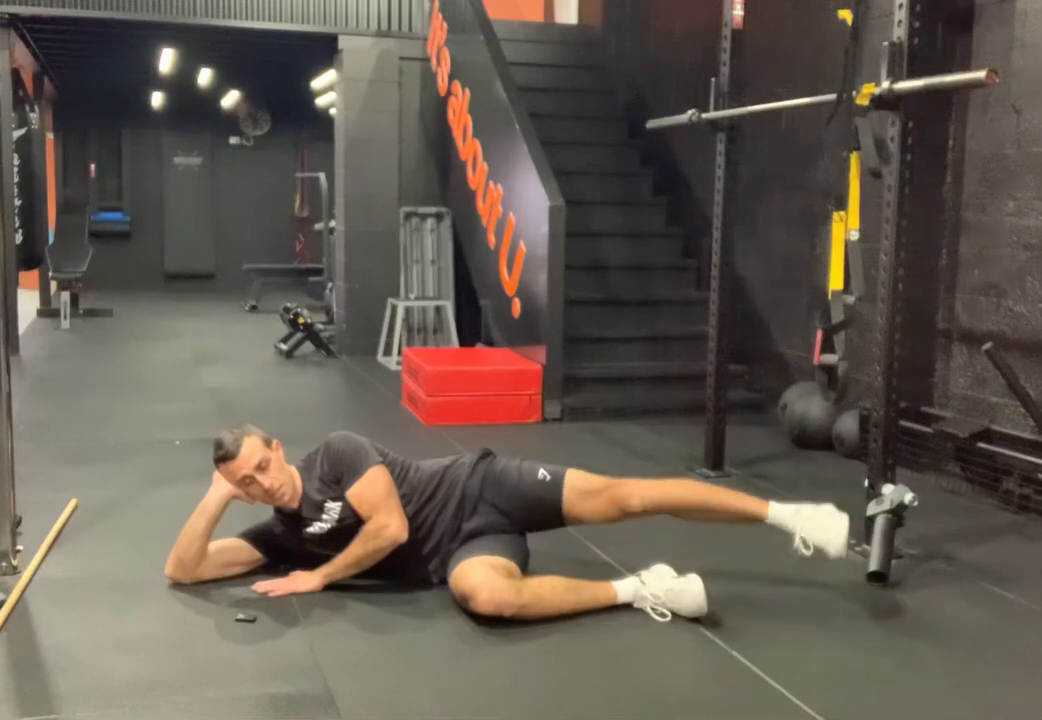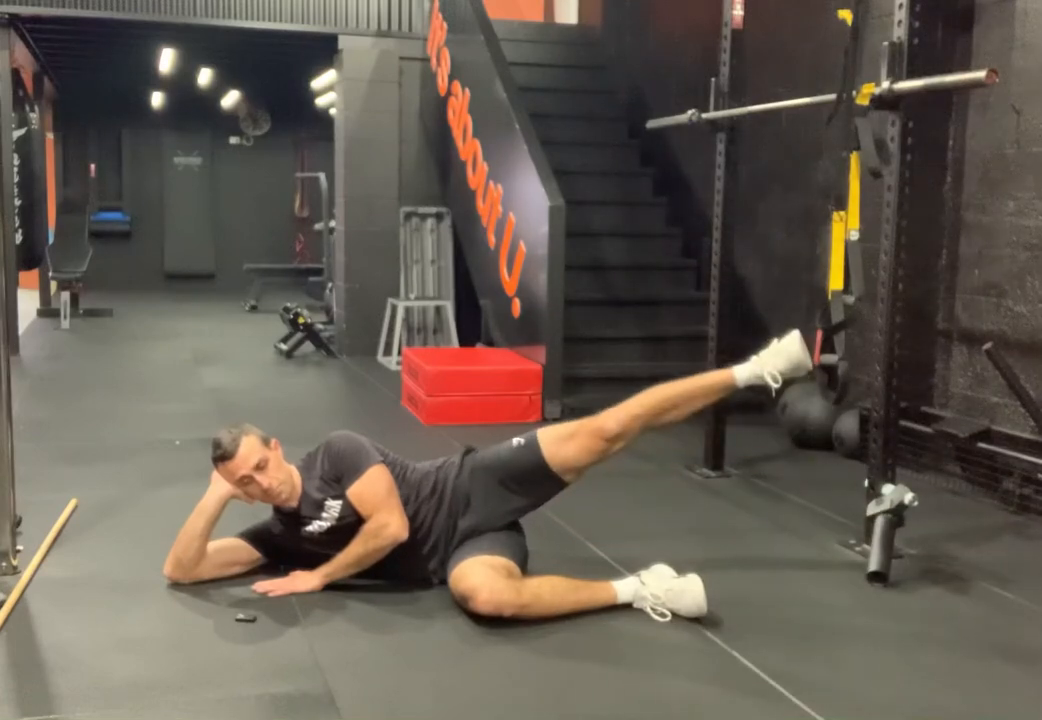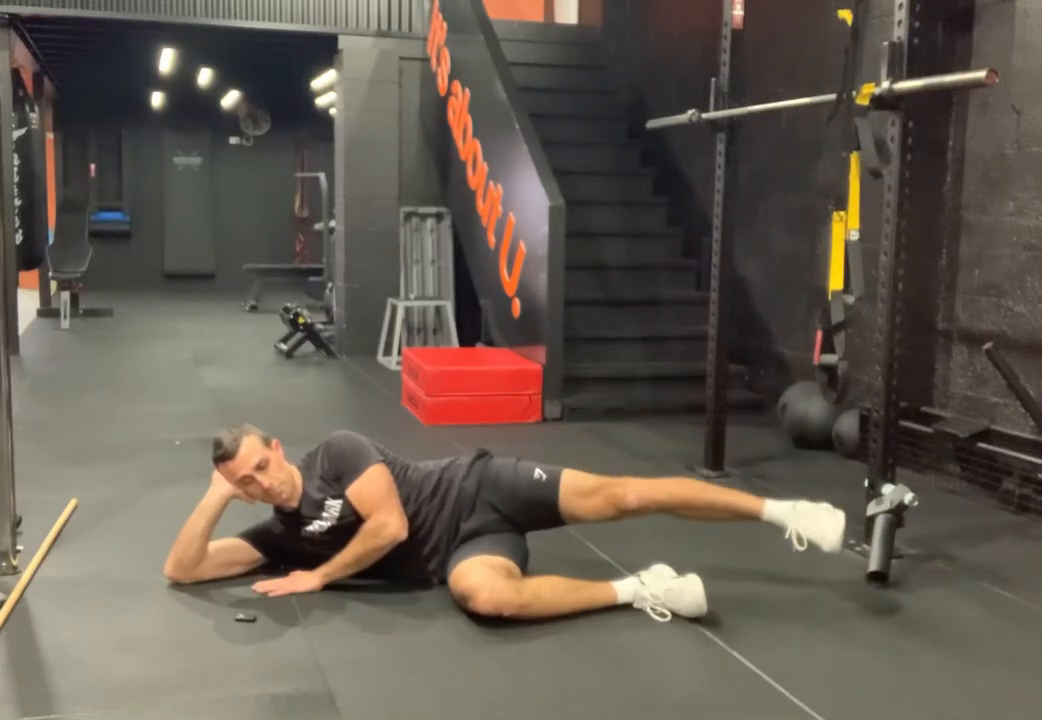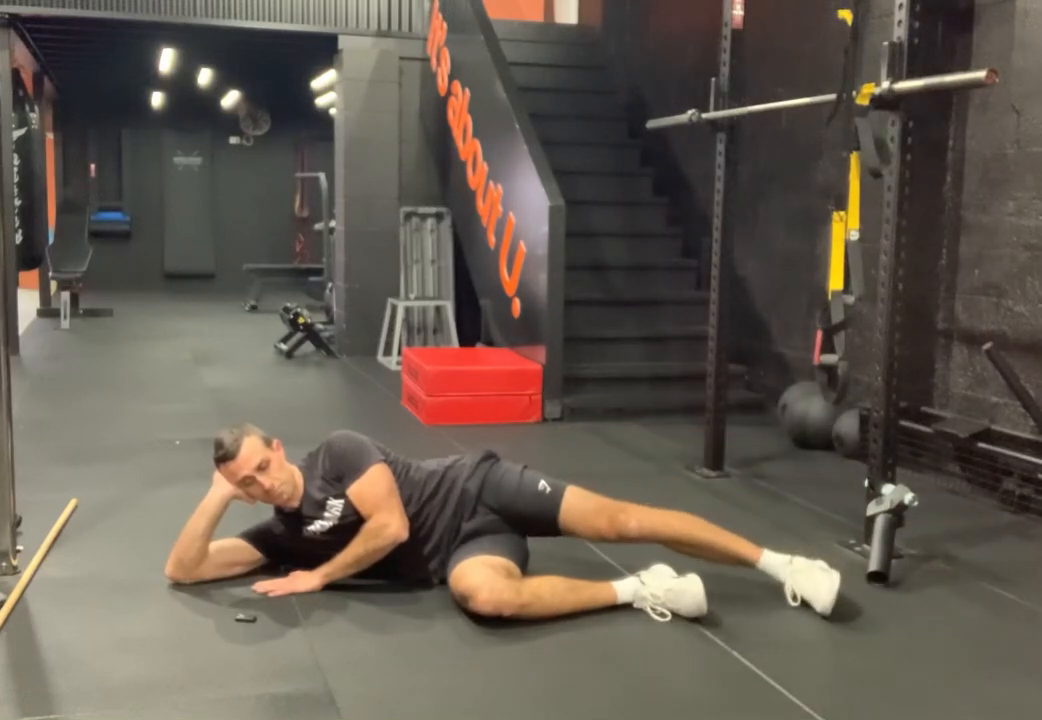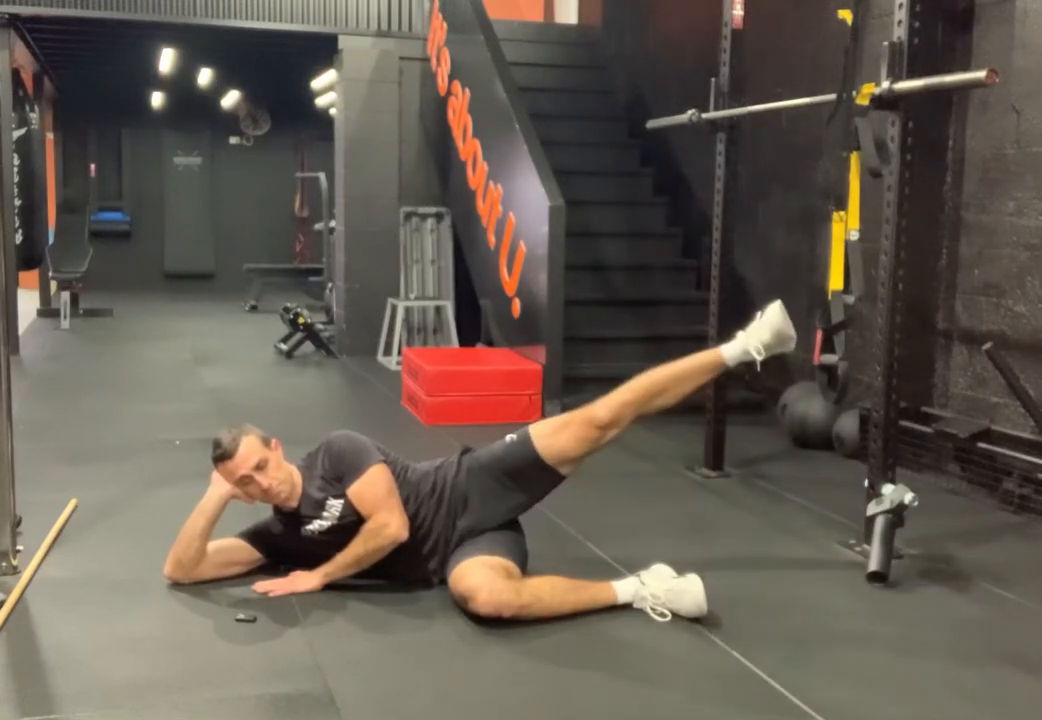
dt=1s
person 1, frame 1
left shoulder: (336, 452)
right shoulder: (281, 534)
left elbow: (390, 528)
right elbow: (182, 570)
left wrist: (319, 578)
right wrist: (215, 497)
left hip: (481, 489)
right hip: (460, 549)
left knee: (624, 494)
right knee: (485, 595)
left ankle: (786, 514)
right ankle: (636, 590)
person 1, frame 2
left shoulder: (337, 451)
right shoulder: (280, 534)
left elbow: (391, 525)
right elbow: (181, 568)
left wrist: (321, 577)
right wrist: (215, 495)
left hip: (475, 488)
right hip: (459, 549)
left knee: (606, 429)
right knee: (484, 594)
left ankle: (752, 372)
right ankle: (635, 589)
person 1, frame 3
left shoulder: (338, 451)
right shoulder: (279, 533)
left elbow: (390, 526)
right elbow: (182, 569)
left wrist: (320, 577)
right wrist: (215, 496)
left hip: (478, 490)
right hip: (458, 550)
left knee: (615, 495)
right knee: (483, 595)
left ankle: (781, 512)
right ankle: (636, 590)
person 1, frame 4
left shoulder: (339, 451)
right shoulder: (281, 532)
left elbow: (391, 526)
right elbow: (183, 569)
left wrist: (320, 577)
right wrist: (216, 496)
left hip: (478, 491)
right hip: (456, 552)
left knee: (613, 517)
right knee: (484, 594)
left ankle: (778, 563)
right ankle: (637, 591)
person 1, frame 5
left shoulder: (337, 452)
right shoulder: (281, 534)
left elbow: (391, 526)
right elbow: (182, 569)
left wrist: (319, 578)
right wrist: (215, 495)
left hip: (471, 489)
right hip: (456, 552)
left knee: (596, 421)
right knee: (484, 595)
left ankle: (741, 348)
right ankle: (635, 589)
